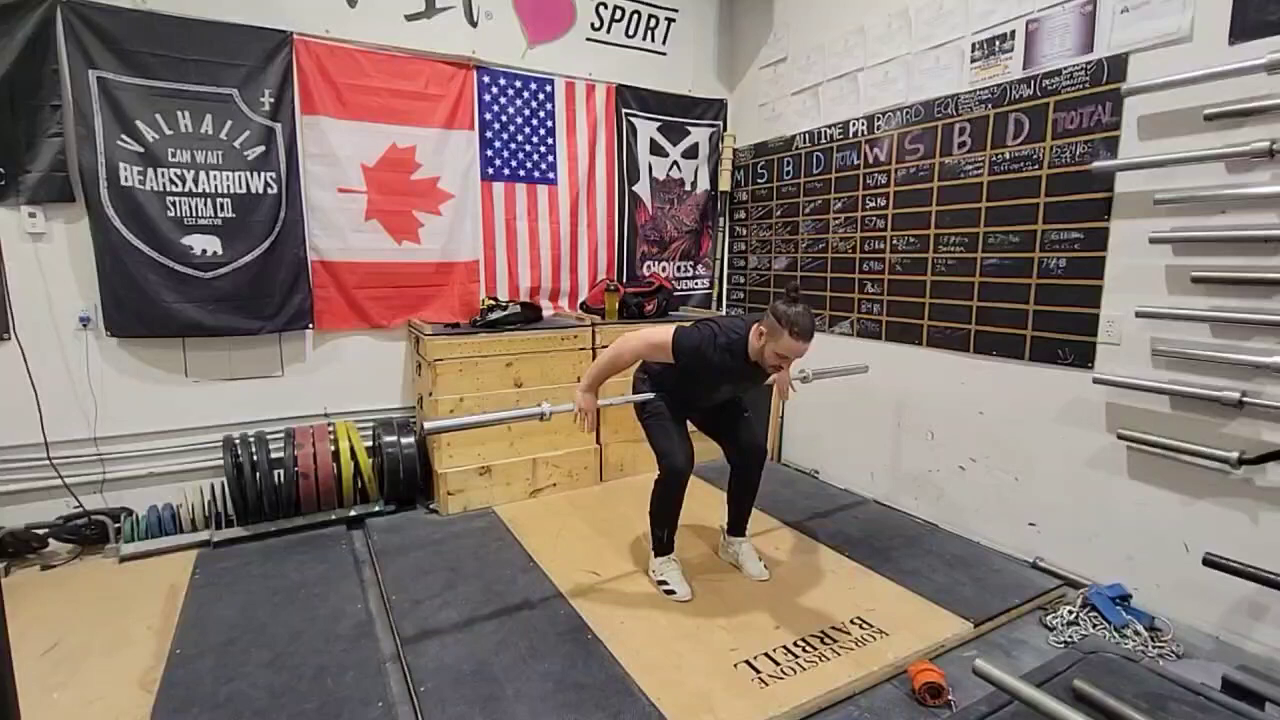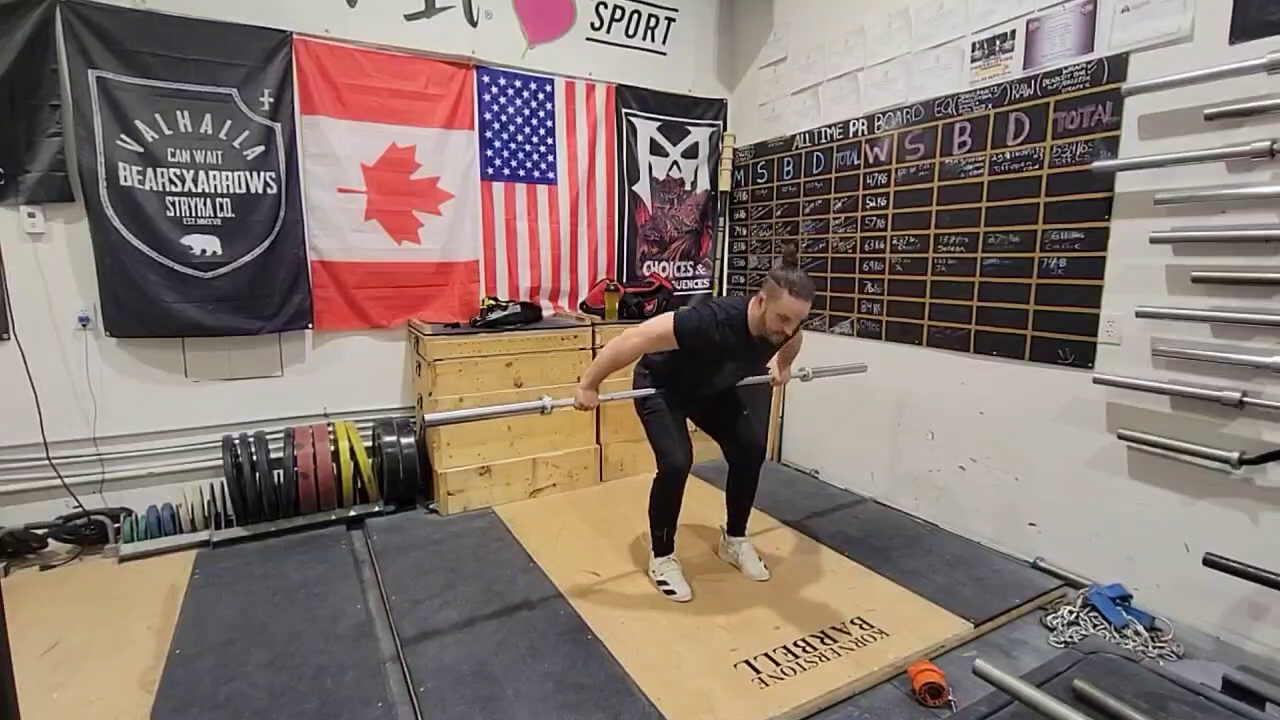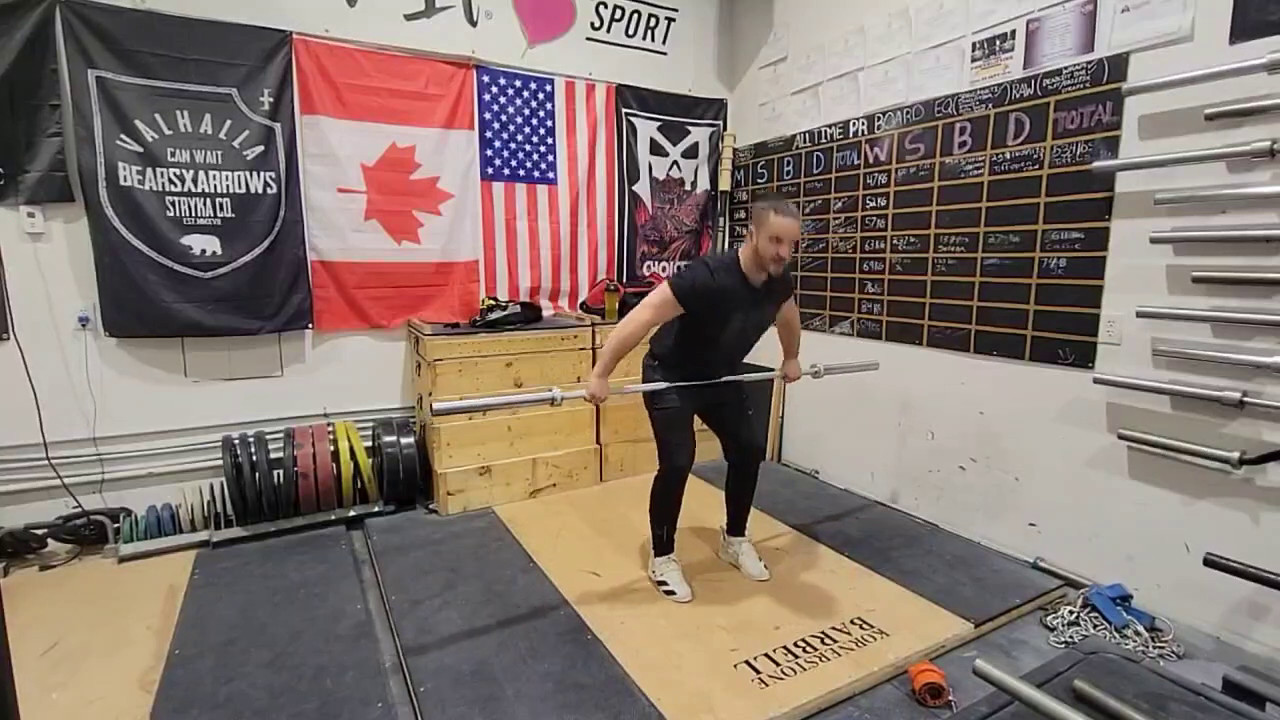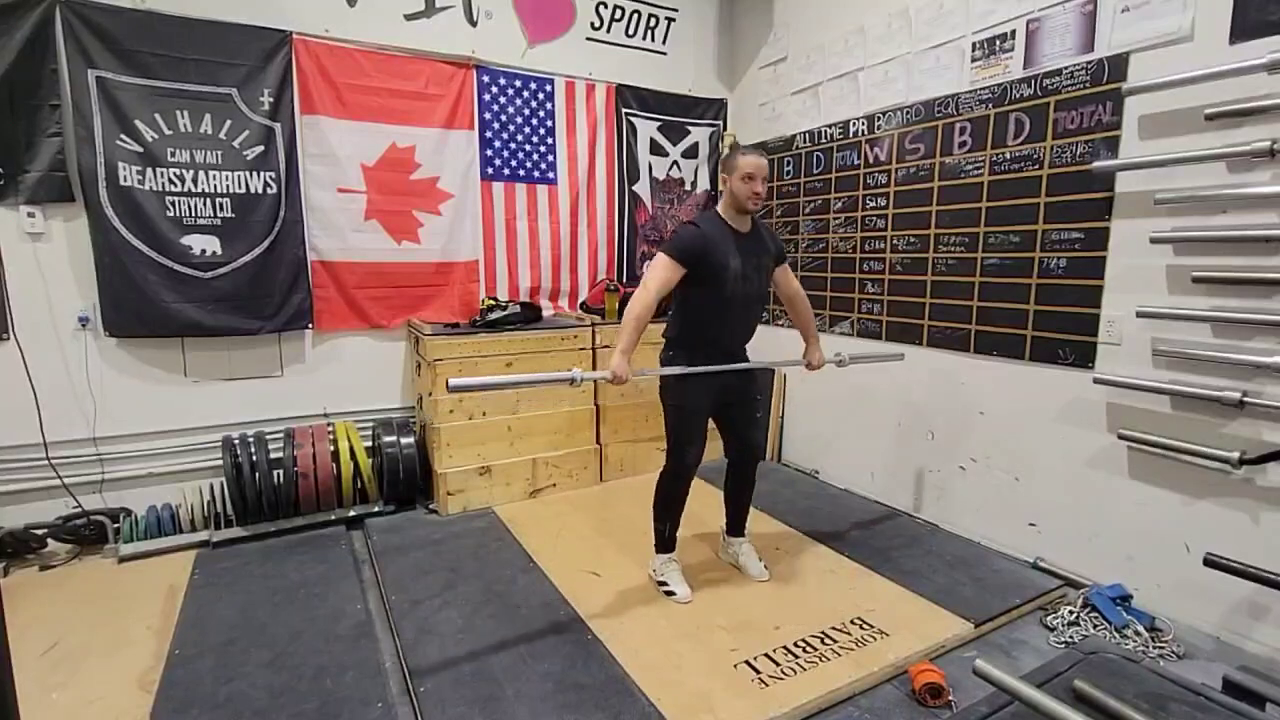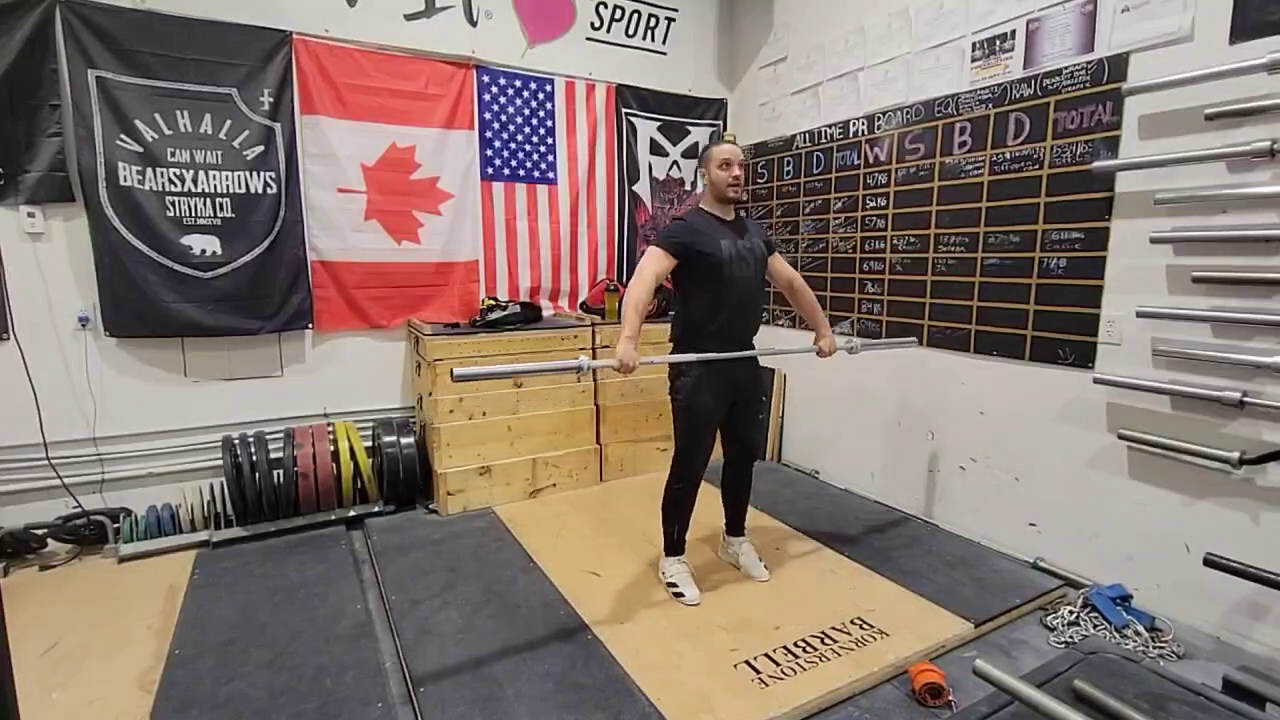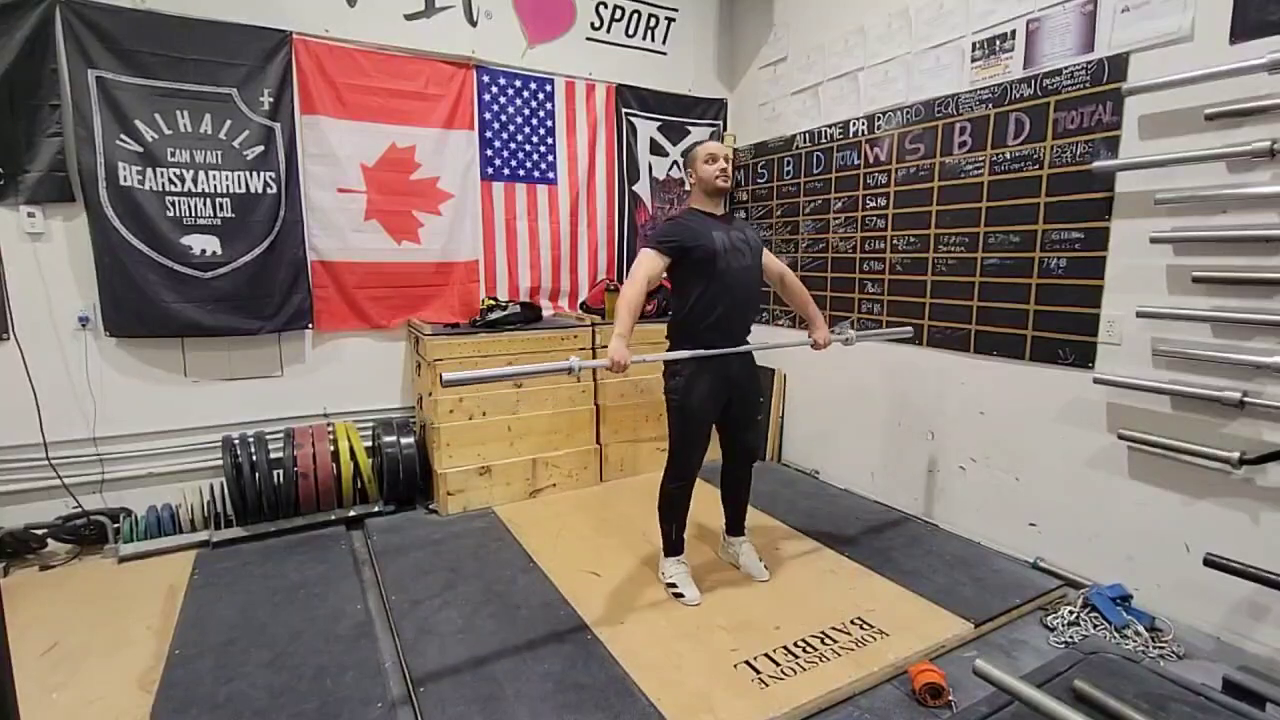
dt=0.2s
person 1, frame 1
left shoulder: (780, 345)
right shoulder: (711, 343)
right elbow: (632, 343)
left wrist: (784, 376)
right wrist: (588, 389)
right hip: (661, 390)
left knee: (752, 452)
right knee: (677, 465)
left ankle: (734, 540)
right ankle: (662, 558)
person 1, frame 2
left shoulder: (780, 324)
right shoulder: (711, 321)
right elbow: (634, 339)
left wrist: (783, 367)
right wrist: (589, 384)
left hip: (712, 388)
right hip: (661, 385)
left knee: (750, 449)
right knee: (676, 462)
left ankle: (734, 539)
right ankle: (662, 558)
person 1, frame 3
left shoulder: (779, 277)
right shoulder: (706, 278)
left elbow: (789, 318)
right elbow: (639, 320)
left wrist: (791, 359)
right wrist: (600, 376)
left hip: (719, 377)
right hip: (671, 376)
left knee: (749, 451)
right knee: (677, 462)
left ankle: (735, 540)
right ankle: (662, 558)
person 1, frame 4
left shoulder: (767, 241)
right shoulder: (696, 236)
left elbow: (792, 294)
right elbow: (650, 291)
left wrist: (812, 344)
right wrist: (622, 353)
left hip: (734, 364)
right hip: (687, 367)
left knee: (748, 453)
right knee: (683, 460)
left ankle: (734, 540)
right ankle: (664, 557)
person 1, frame 5
left shoulder: (754, 233)
right shoulder: (686, 230)
left elbow: (790, 281)
right elbow: (643, 280)
left wrist: (822, 330)
right wrist: (628, 340)
left hip: (744, 363)
right hip: (698, 368)
left knee: (744, 455)
right knee: (690, 464)
left ankle: (734, 540)
right ankle: (672, 558)
person 1, frame 6
left shoulder: (745, 231)
right shoulder: (678, 229)
left elbow: (782, 276)
right elbow: (638, 281)
left wrist: (817, 321)
right wrist: (620, 340)
left hip: (740, 361)
right hip: (693, 366)
left knee: (743, 454)
right knee: (684, 464)
left ankle: (734, 539)
right ankle: (672, 558)
